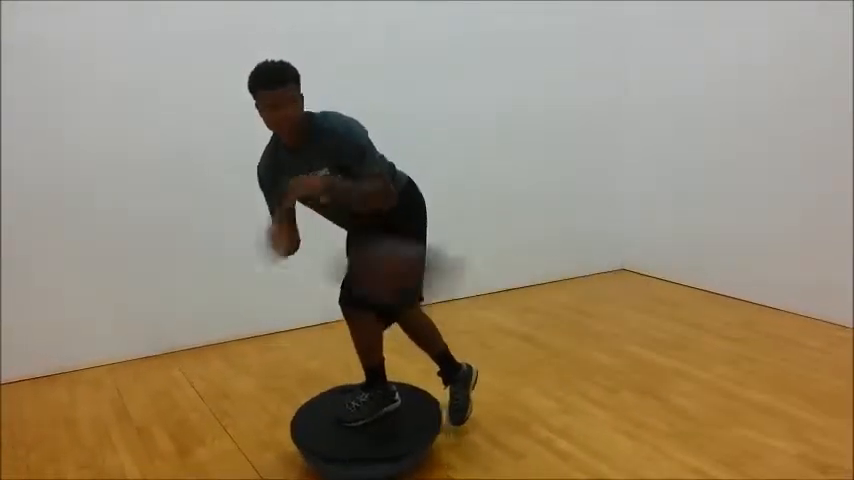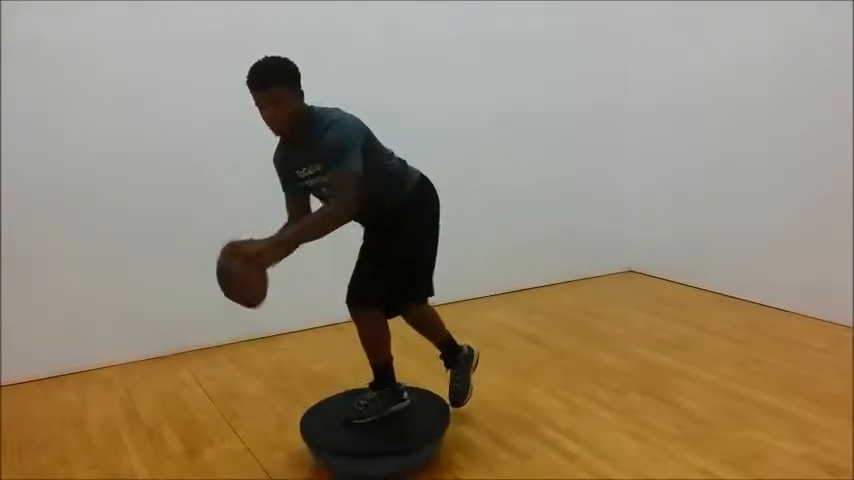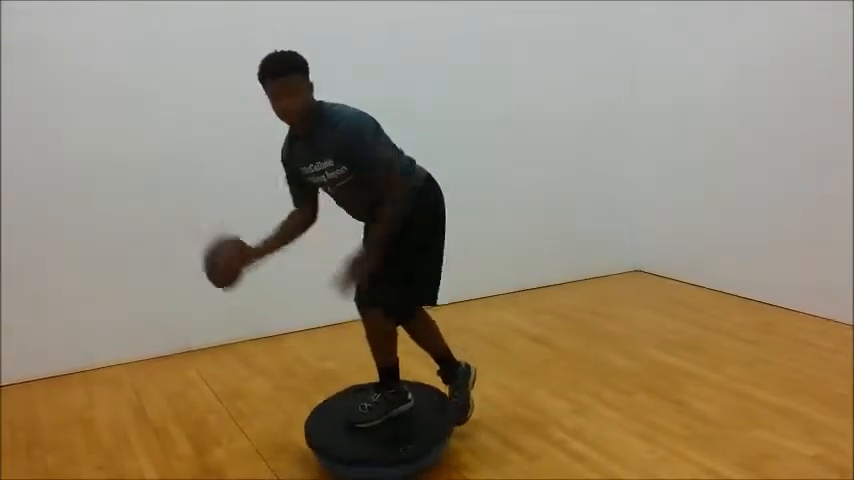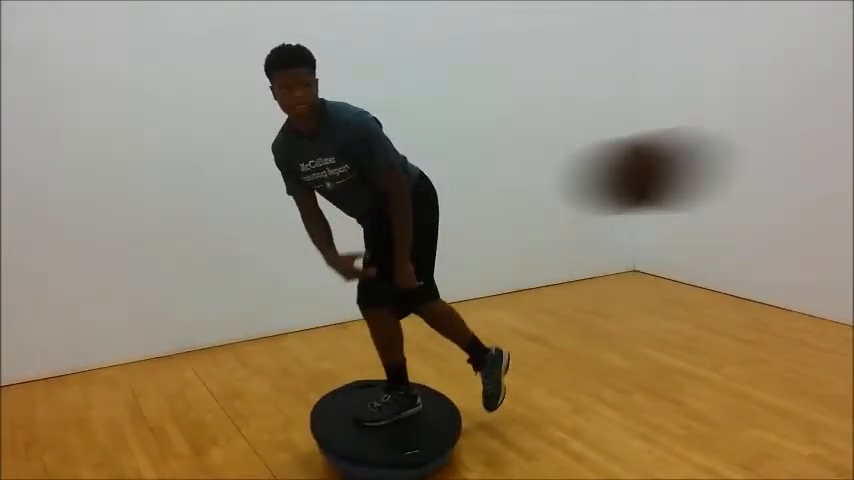
dt=0.3s
person 1, frame 1
left shoulder: (340, 131)
right shoulder: (271, 166)
left elbow: (383, 194)
right elbow: (286, 231)
left wrist: (329, 185)
right wrist: (284, 238)
left hip: (398, 210)
right hip: (361, 222)
left knee: (357, 301)
right knee: (395, 304)
left ankle: (378, 391)
right ankle: (455, 372)
person 1, frame 2
left shoulder: (338, 132)
right shoulder: (285, 157)
left elbow: (341, 211)
right elbow: (301, 220)
left wrist: (270, 245)
right wrist: (268, 255)
left hip: (411, 207)
right hip: (383, 216)
left knee: (366, 299)
right knee: (401, 298)
left ankle: (387, 390)
right ankle: (457, 356)
person 1, frame 3
left shoulder: (351, 126)
right shoulder: (292, 151)
left elbow: (398, 192)
right elbow: (305, 213)
left wrist: (368, 255)
right wrist: (258, 252)
left hip: (416, 206)
right hip: (382, 216)
left knee: (376, 302)
right knee: (398, 303)
left ankle: (391, 390)
right ankle: (454, 372)
person 1, frame 4
left shoulder: (354, 124)
right shoulder: (284, 148)
left elbow: (399, 191)
right elbow: (309, 209)
left wrist: (402, 260)
right wrist: (332, 258)
left hip: (412, 203)
right hip: (376, 216)
left knee: (374, 299)
right knee: (416, 297)
left ankle: (400, 392)
right ankle: (485, 357)
